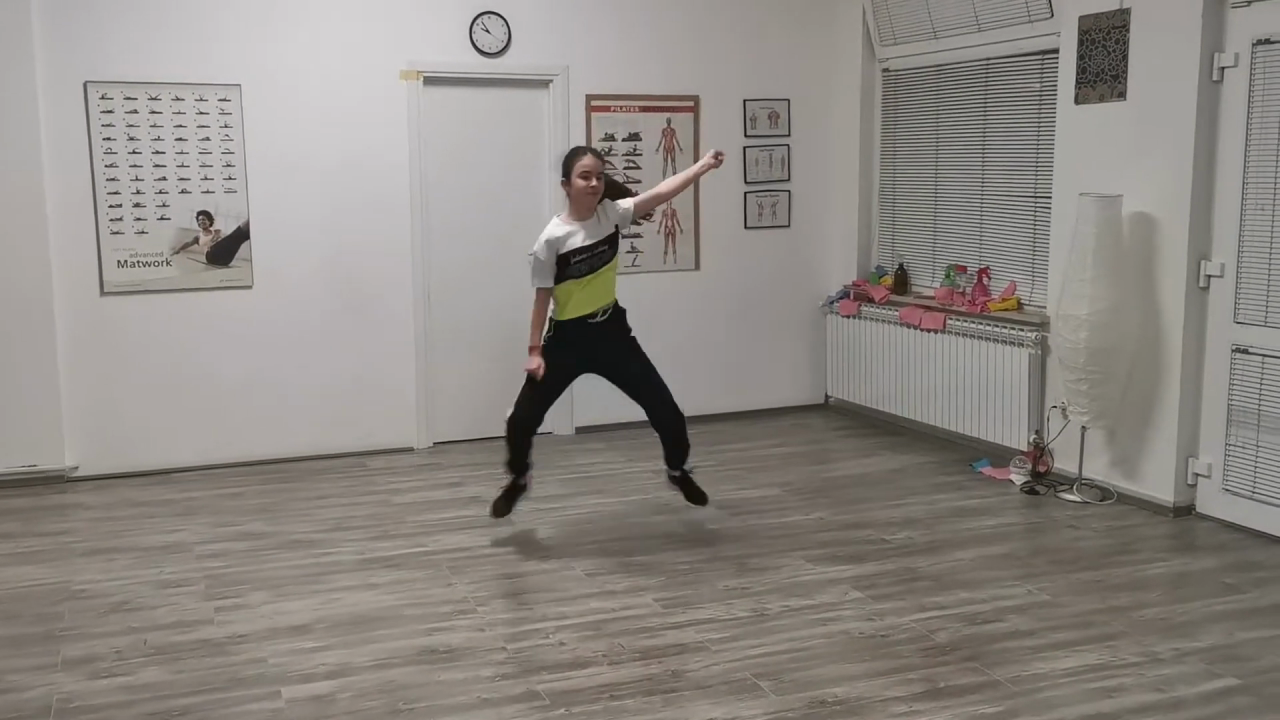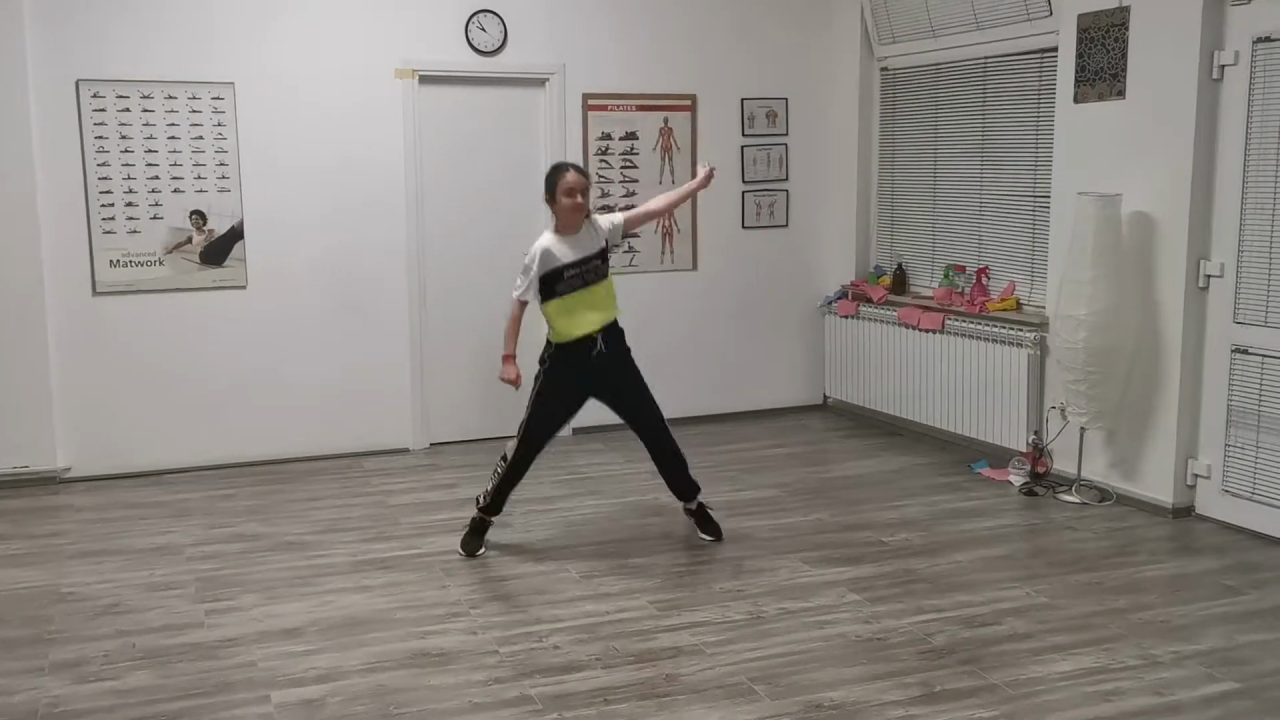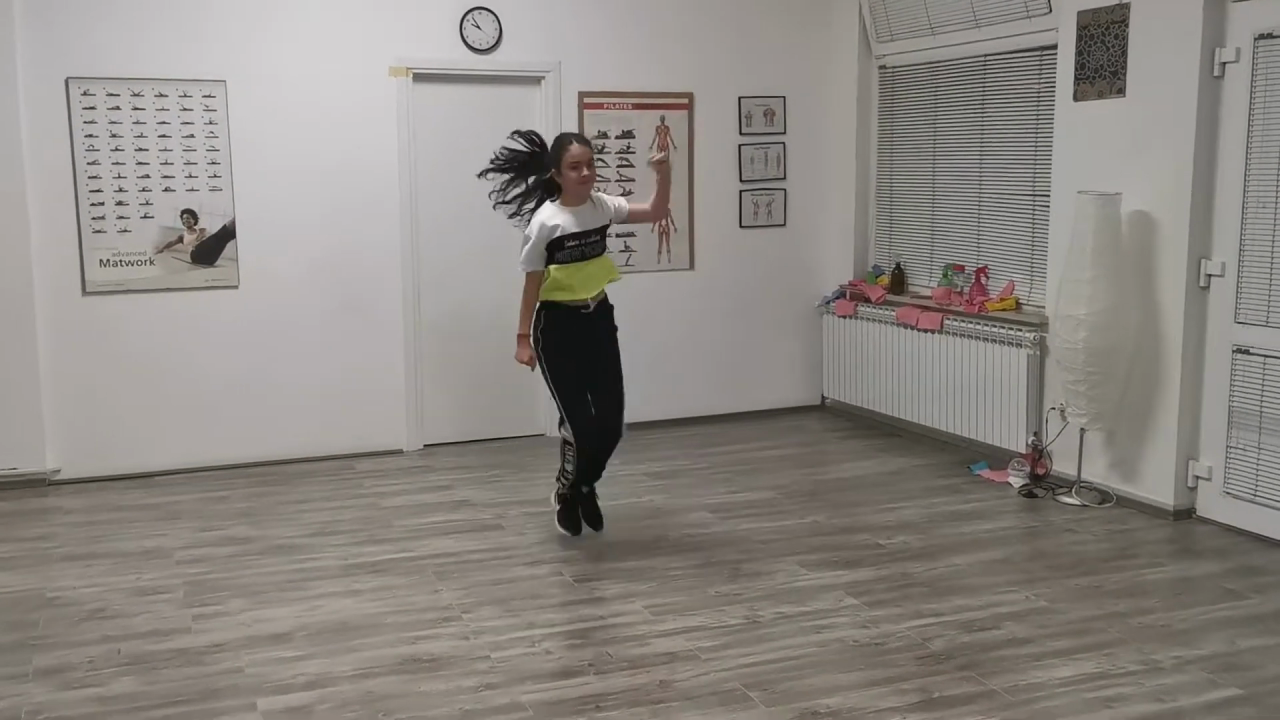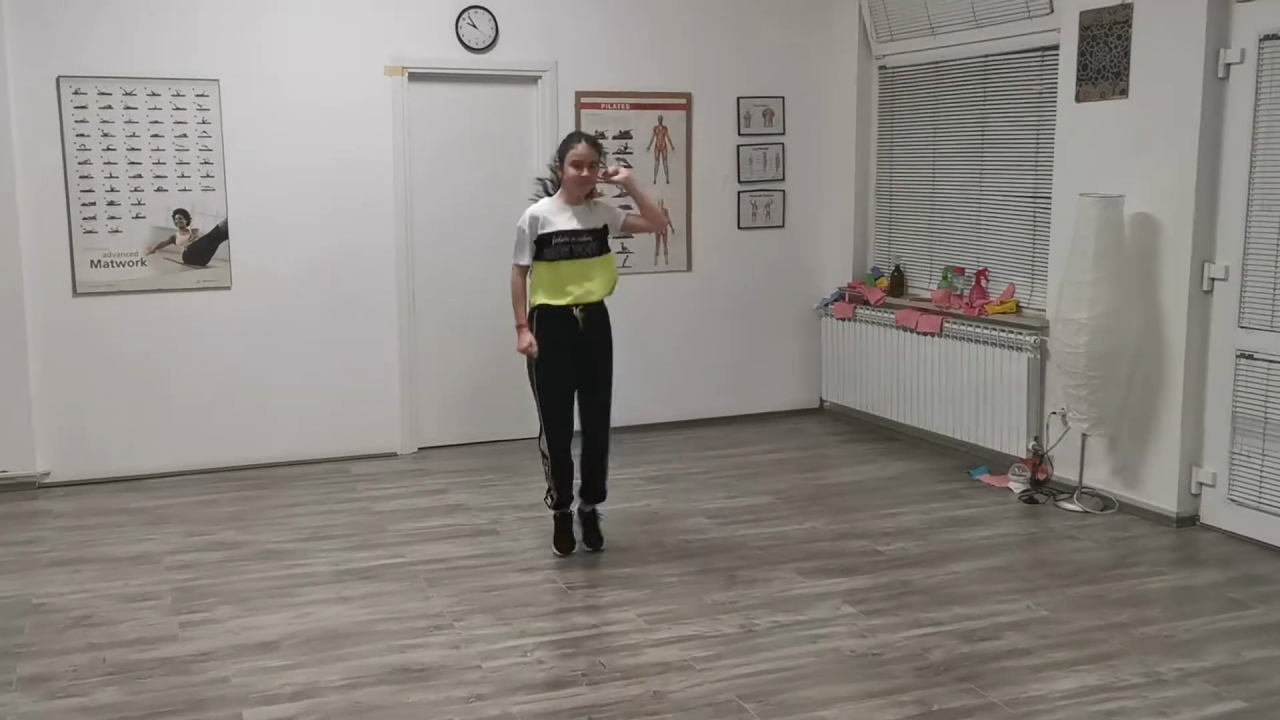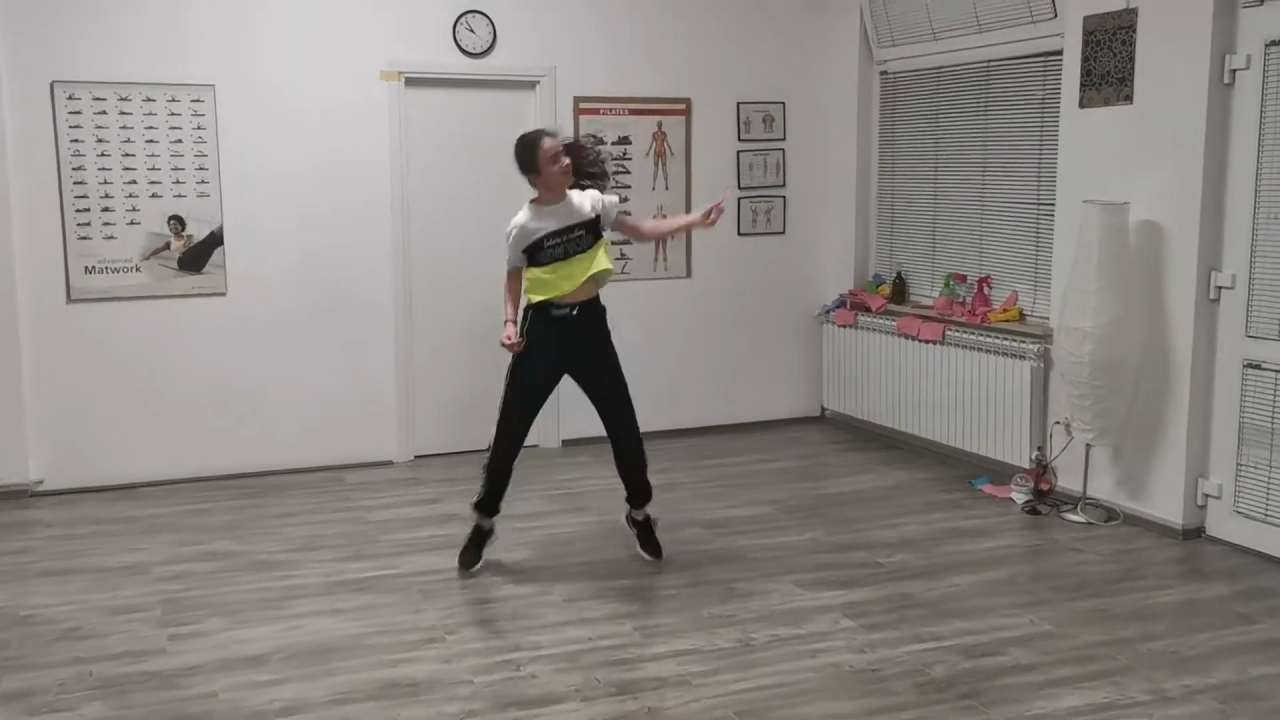
dt=0.2s
person 1, frame 1
left shoulder: (613, 213)
right shoulder: (552, 238)
left elbow: (662, 194)
right elbow: (542, 296)
left wrist: (706, 163)
right wrist: (533, 350)
left hip: (612, 329)
right hip: (567, 335)
left knee: (663, 407)
right knee: (523, 419)
left ankle: (677, 470)
right ankle: (517, 479)
person 1, frame 2
left shoulder: (600, 229)
right shoulder: (542, 254)
left elbow: (650, 211)
right elbow: (518, 309)
left wrist: (696, 185)
right wrist: (508, 360)
left hip: (610, 348)
right hip: (565, 356)
left knee: (657, 434)
right knee: (526, 444)
left ankle: (692, 502)
right ankle: (484, 515)
person 1, frame 3
left shoulder: (602, 205)
right shoulder: (544, 221)
left elbow: (657, 210)
right elbow: (529, 282)
left wrist: (663, 175)
right wrist: (523, 338)
left hip: (598, 318)
right hip: (555, 324)
left knee: (611, 418)
right knee: (578, 418)
left ankle: (583, 486)
right ankle: (567, 492)
person 1, frame 4
left shoulder: (603, 213)
right shoulder: (537, 217)
left elbow: (655, 222)
right elbow: (519, 275)
left wrist: (631, 186)
right wrist: (523, 328)
left hip: (593, 323)
right hip: (551, 325)
left knee: (597, 426)
right knee: (556, 429)
left ankle: (589, 506)
right ankle: (561, 510)
person 1, frame 5
left shoulder: (593, 202)
right shoulder: (524, 226)
left elbow: (641, 231)
right elbow: (513, 277)
left wrist: (692, 221)
right wrist: (509, 322)
left hip: (589, 330)
right hip: (545, 333)
left knee: (623, 428)
right knee: (509, 435)
left ankle: (639, 514)
right ankle: (482, 523)
